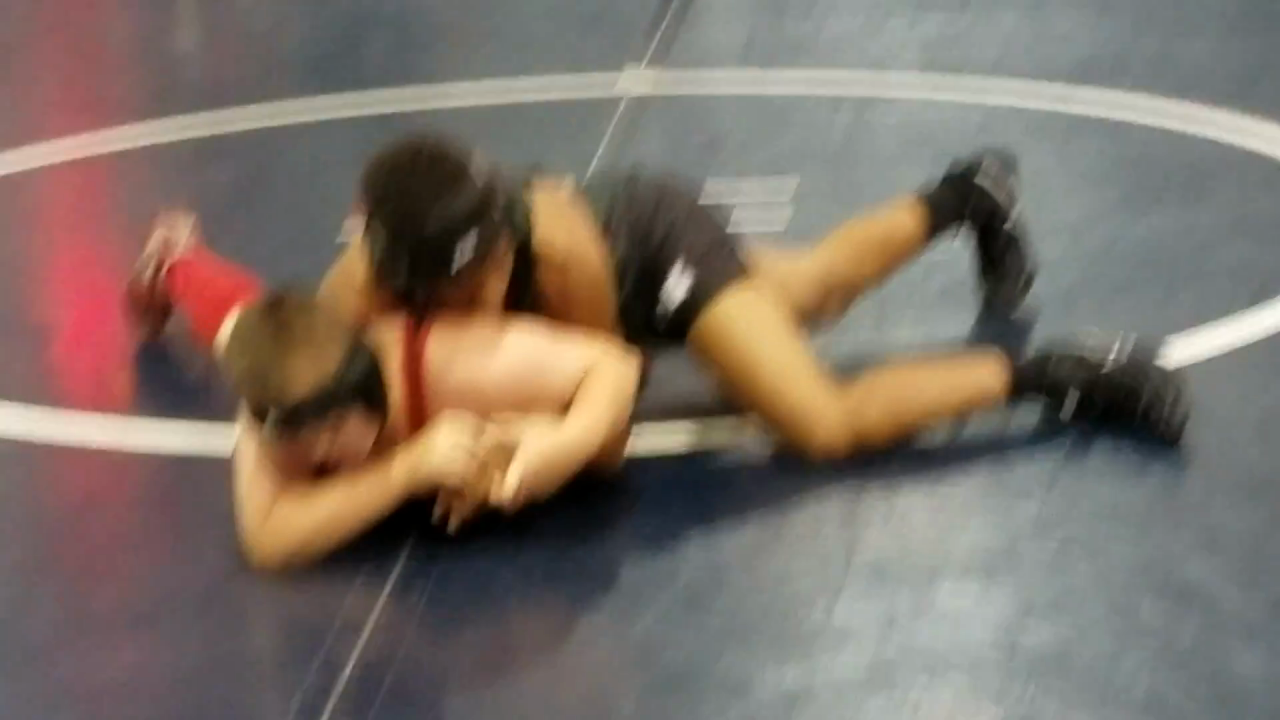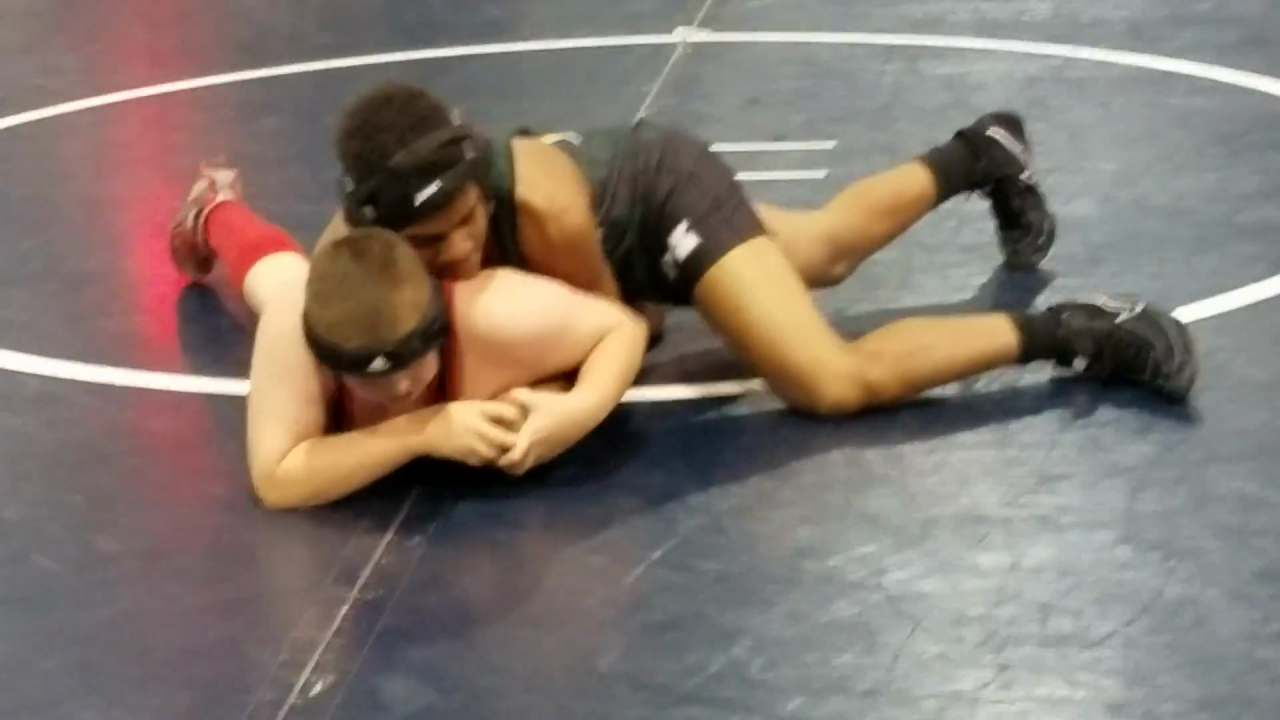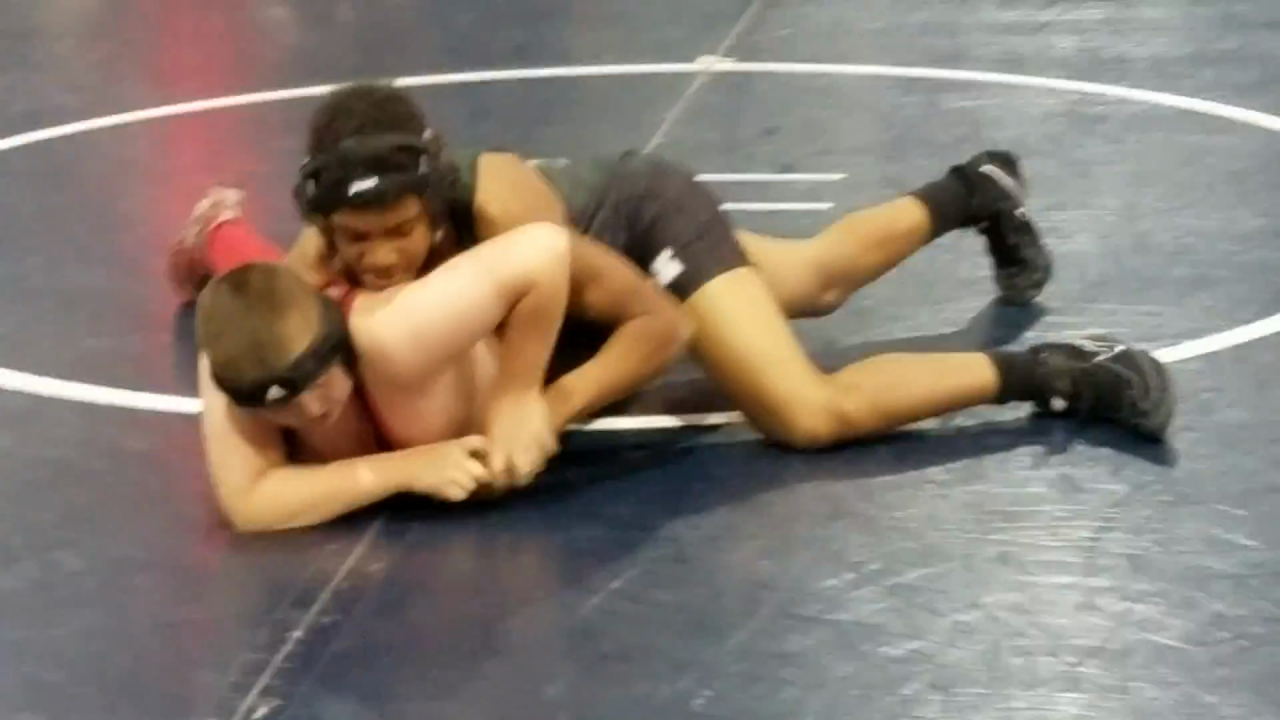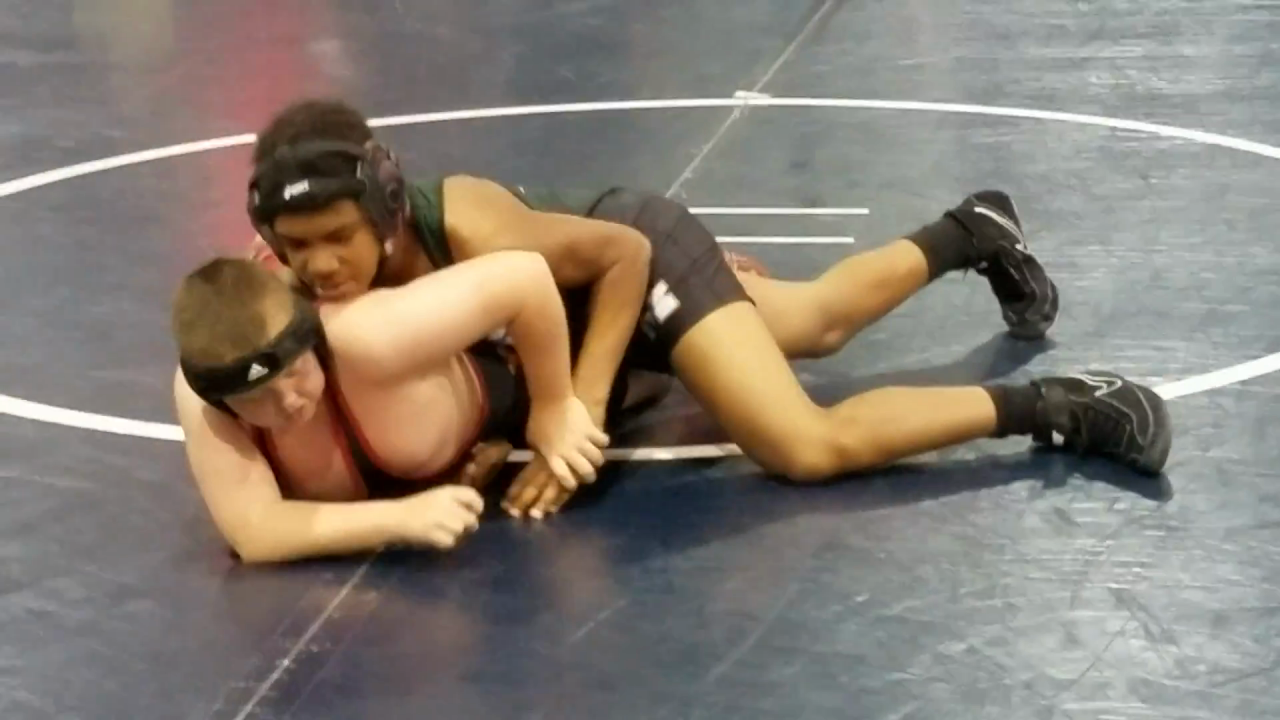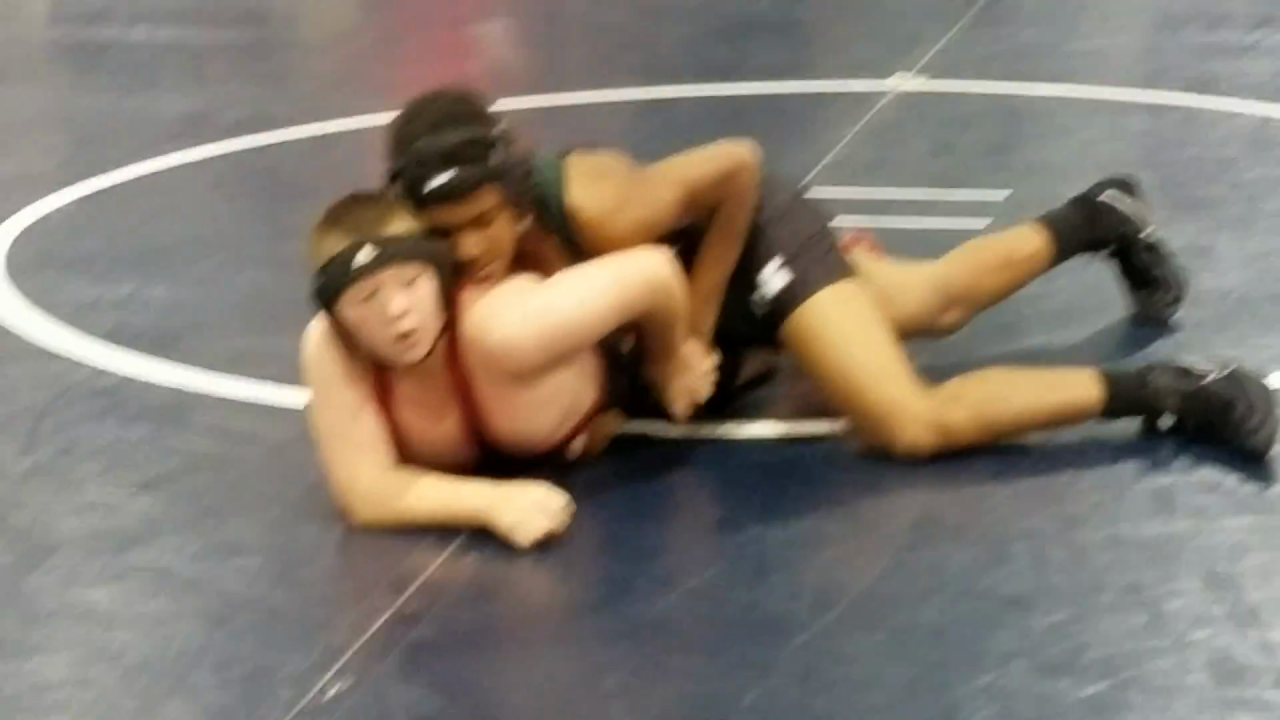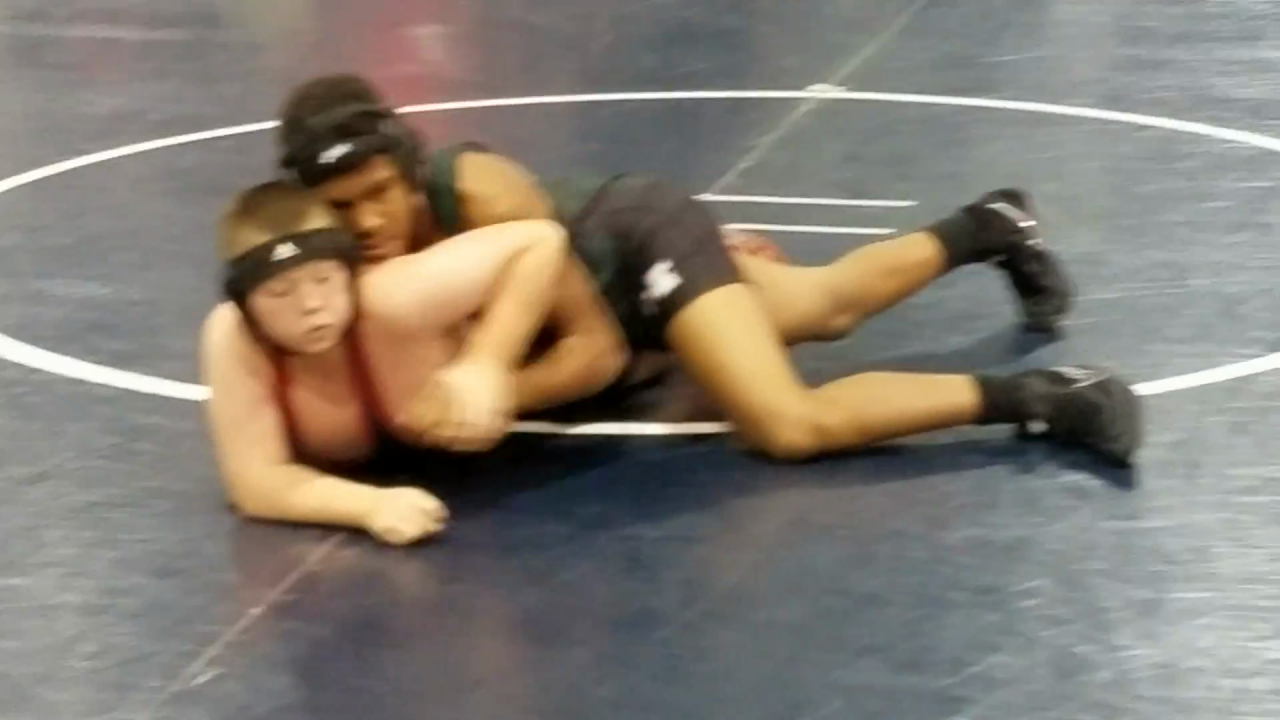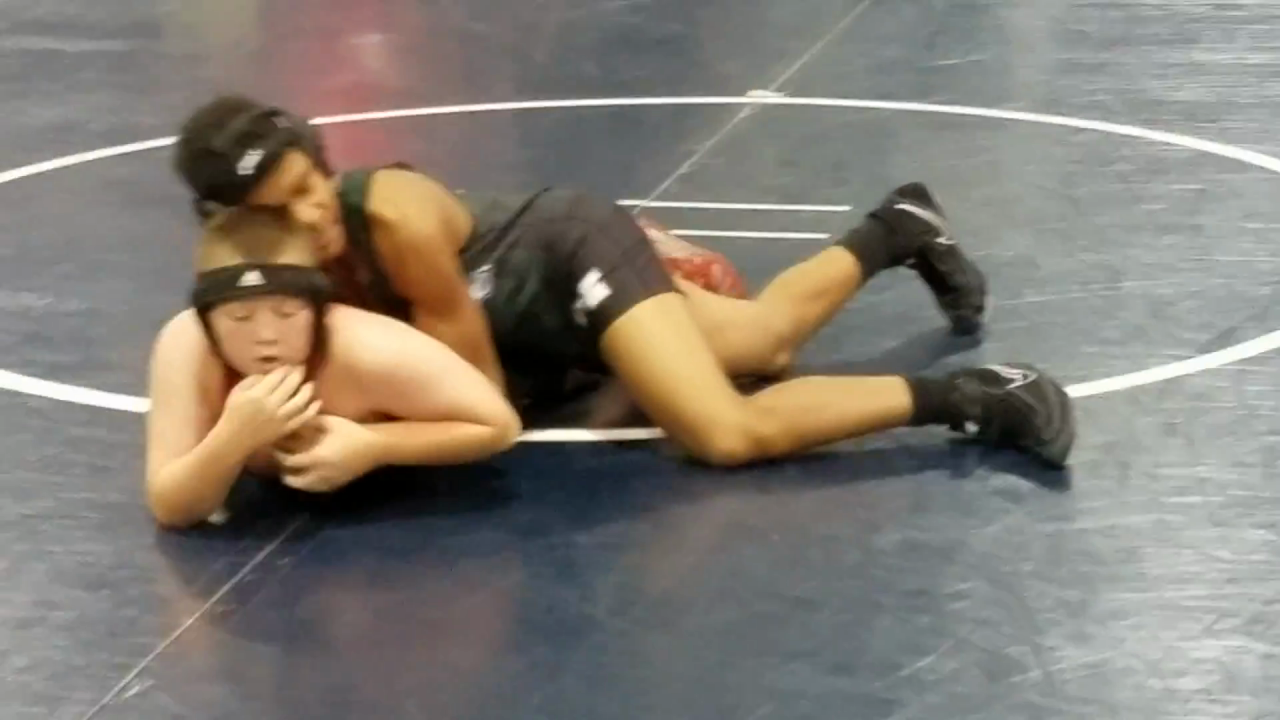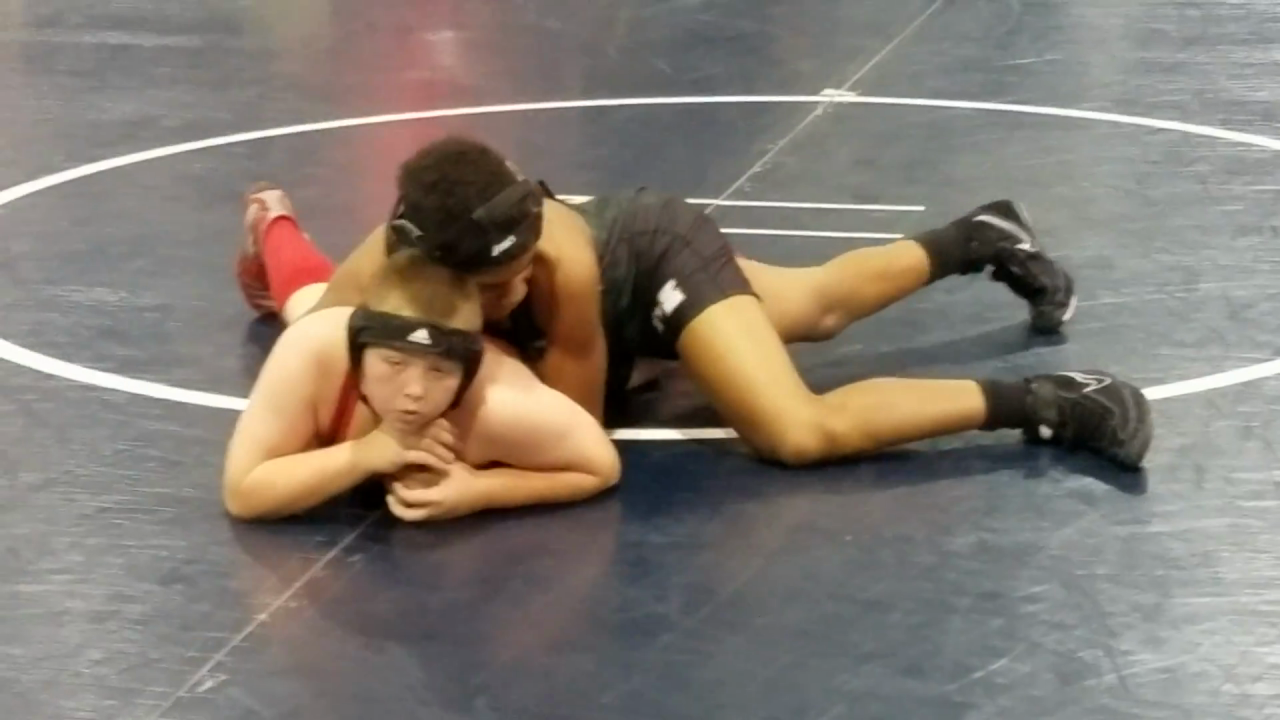
dt=0.4s
person 1, frame 1
left shoulder: (557, 243)
right shoulder: (363, 283)
left hip: (655, 234)
right hip: (620, 257)
left knee: (827, 424)
right knee: (817, 287)
left ankle: (1049, 375)
right ankle: (962, 198)
person 1, frame 2
left shoulder: (540, 201)
right shoulder: (361, 235)
left hip: (662, 191)
right hip: (619, 220)
left knee: (837, 380)
right knee: (832, 248)
left ankle: (1071, 334)
right ankle: (981, 156)
person 1, frame 3
left shoulder: (504, 210)
right shoulder: (324, 248)
left elbow: (653, 326)
left wrist: (544, 419)
left hip: (649, 219)
right hip: (600, 237)
left knee: (807, 414)
right knee: (814, 283)
left ankle: (1046, 373)
right ankle: (970, 193)
person 1, frame 4
left shoulder: (471, 232)
right shoulder: (319, 266)
left elbow: (624, 250)
left wrist: (578, 417)
left hip: (647, 257)
right hip: (586, 291)
left knee: (809, 448)
right knee: (822, 321)
left ankle: (1051, 406)
right ankle: (967, 231)
person 1, frame 5
left shoulder: (592, 210)
right shoulder: (459, 234)
left elbow: (740, 163)
left wrist: (693, 330)
left hip: (760, 235)
right hip: (715, 258)
left knee: (913, 426)
right knee: (943, 298)
left ankle: (1154, 390)
right ankle: (1093, 218)
person 1, frame 6
left shoulder: (476, 197)
right shoulder: (355, 239)
left elbow: (598, 343)
left hip: (647, 239)
right hip: (611, 263)
left knee: (793, 426)
right knee: (832, 300)
left ankle: (1031, 395)
right ankle: (984, 227)
person 1, frame 7
left shoulder: (395, 217)
left elbow: (480, 387)
left hip: (576, 252)
right hip: (537, 302)
left knee: (728, 435)
right knee: (766, 340)
left ankle: (964, 397)
right ankle: (898, 230)
person 1, frame 8
left shoulder: (555, 255)
right shoulder: (386, 269)
left elbow: (579, 407)
left hip: (664, 249)
right hip: (617, 265)
left knee: (798, 430)
right knee: (822, 306)
left ankle: (1043, 401)
right ankle: (979, 240)
person 2, frame 1
left shoulder: (459, 367)
right shoulder: (280, 389)
left elbow: (613, 365)
right elbow: (267, 538)
left wrist: (569, 442)
right wrist: (405, 468)
right knee: (237, 320)
right ankle: (176, 264)
person 2, frame 2
left shoulder: (489, 317)
right shoulder: (297, 326)
left elbow: (623, 329)
right elbow: (276, 482)
left wrist: (577, 413)
right wrist: (422, 432)
right knee: (275, 270)
right ankle: (215, 209)
person 2, frame 3
left shoulder: (389, 337)
left elbow: (545, 249)
right elbow: (248, 506)
left wrist: (519, 395)
right wrist: (406, 468)
right ankle: (221, 227)
person 2, frame 4
left shoulder: (365, 340)
right shoulder: (201, 398)
left elbow: (525, 274)
right elbow: (253, 533)
left wrist: (554, 407)
right wrist: (400, 517)
person 2, frame 5
left shoulder: (502, 329)
right shoulder: (327, 348)
left elbow: (655, 269)
right elbow: (366, 492)
left wrist: (671, 361)
right wrist: (492, 501)
person 2, frame 6
left shoulder: (397, 303)
right shoulder: (230, 339)
left elbow: (542, 239)
right elbow: (254, 486)
left wrist: (486, 364)
right wrist: (370, 503)
person 2, frame 7
left shoulder: (367, 352)
right shoulder: (186, 348)
left elbow: (501, 427)
right elbow: (167, 505)
left wrist: (371, 446)
right wrist: (237, 434)
person 2, frame 8
left shoulder: (496, 404)
right shoulder: (316, 353)
left elbow: (602, 469)
right elbow: (241, 494)
left wrist: (478, 490)
right wrist: (365, 455)
right ankle: (272, 224)
